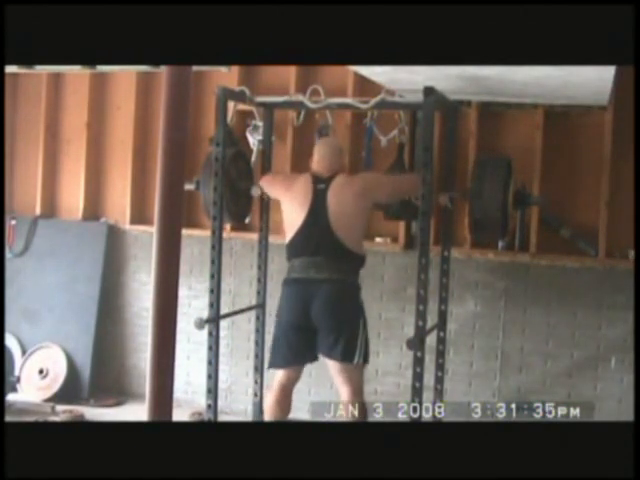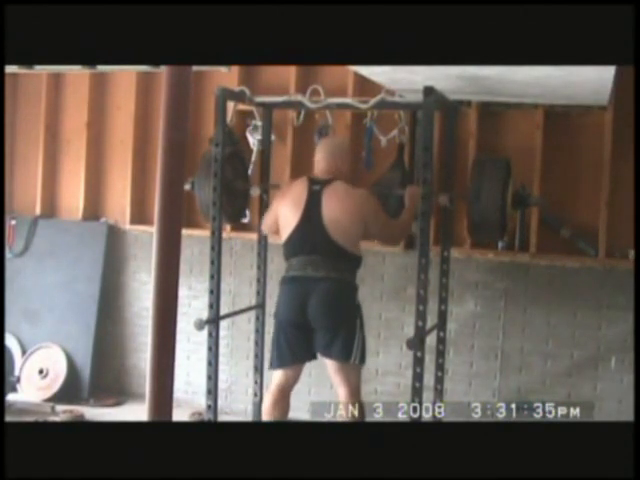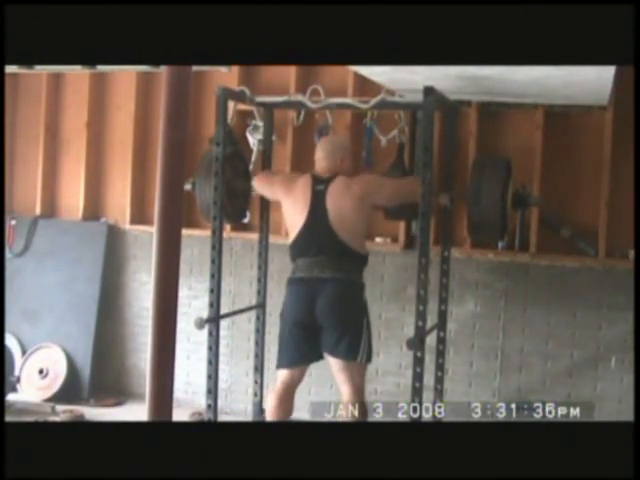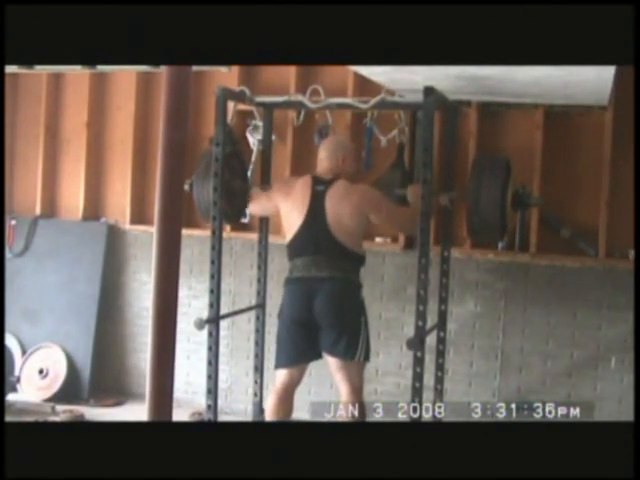
dt=0.5s
person 1, frame 1
left shoulder: (292, 185)
right shoulder: (361, 187)
left elbow: (264, 182)
right elbow: (412, 183)
right wrist: (424, 183)
left hip: (295, 292)
right hip: (338, 295)
left knee: (282, 381)
right knee: (350, 389)
person 1, frame 2
left shoulder: (287, 193)
right shoulder: (358, 199)
left elbow: (267, 227)
right elbow: (394, 235)
right wrist: (411, 206)
left hip: (292, 293)
right hip: (335, 295)
left knee: (281, 381)
right knee: (348, 389)
person 1, frame 3
left shoulder: (292, 187)
right shoulder: (361, 189)
left elbow: (259, 179)
right elbow: (415, 188)
left hip: (299, 293)
right hip: (341, 295)
left knee: (285, 381)
right knee: (351, 387)
person 1, frame 4
left shoulder: (288, 190)
right shoulder: (360, 196)
left elbow: (254, 205)
right elbow: (409, 222)
right wrist: (416, 199)
left hip: (297, 292)
right hip: (339, 295)
left knee: (284, 381)
right knee: (350, 387)
